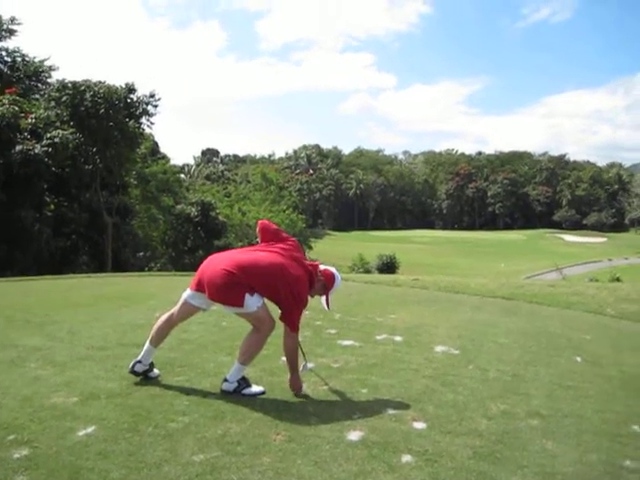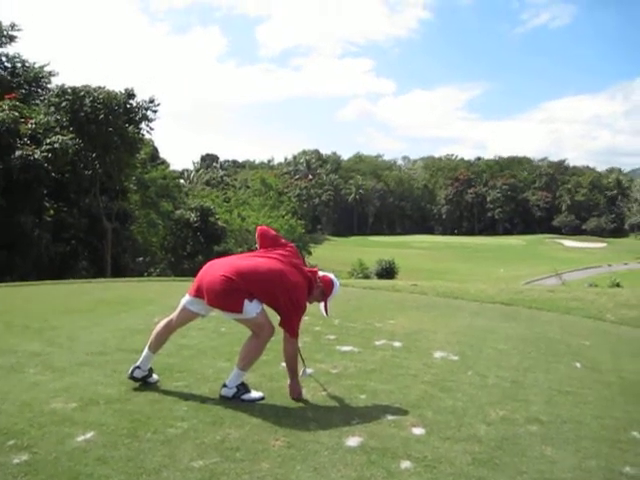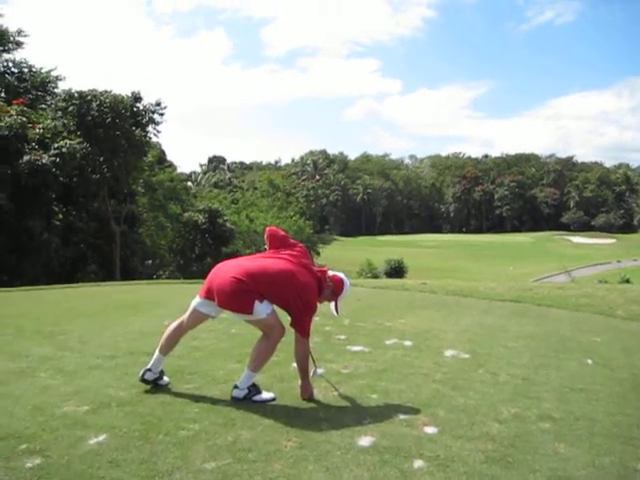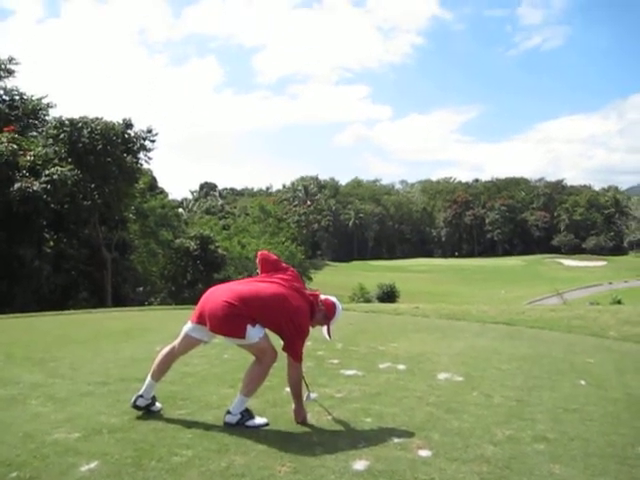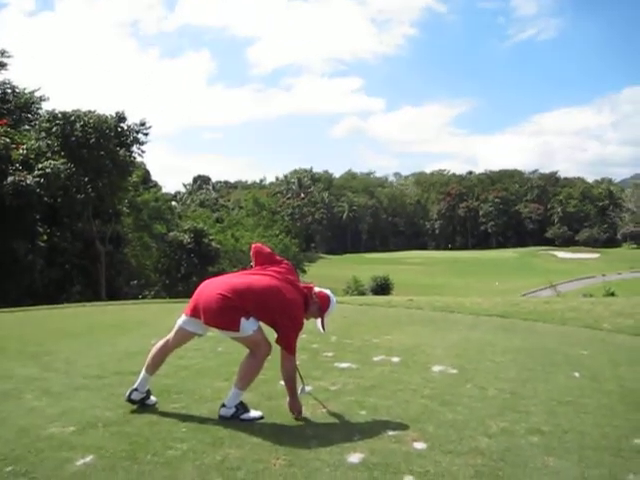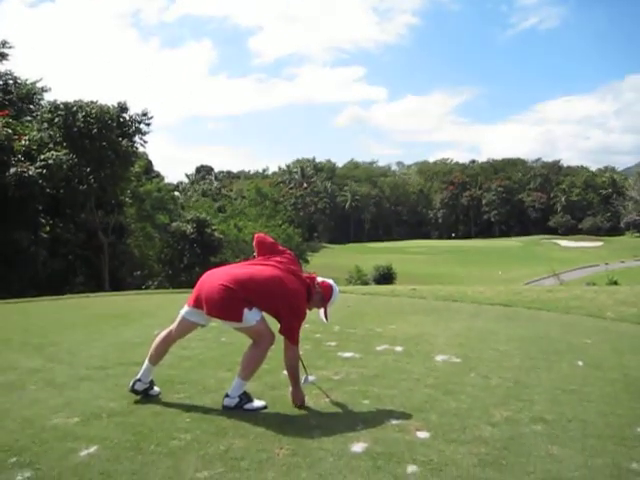
dt=0.4s
person 1, frame 1
left shoulder: (292, 247)
right shoulder: (299, 288)
left elbow: (262, 225)
right elbow: (290, 334)
right wrist: (294, 375)
left hip: (211, 264)
right hip: (228, 279)
left knee: (176, 315)
right knee: (265, 324)
left ankle: (142, 363)
right ankle: (233, 381)
person 1, frame 2
left shoulder: (291, 253)
right shoulder: (298, 294)
left elbow: (261, 231)
right elbow: (290, 340)
right wrist: (294, 380)
left hip: (211, 269)
right hip: (227, 285)
left knee: (174, 321)
right knee: (264, 330)
left ankle: (141, 368)
right ankle: (232, 387)
person 1, frame 3
left shoulder: (300, 253)
right shoulder: (308, 294)
left elbow: (270, 232)
right elbow: (302, 340)
right wrist: (305, 381)
left hip: (220, 271)
right hip: (237, 286)
left knee: (185, 323)
right knee: (275, 331)
left ankle: (152, 371)
right ankle: (243, 388)
person 1, frame 4
left shoulder: (292, 277)
right shoulder: (300, 318)
left elbow: (262, 256)
right elbow: (294, 365)
right wrist: (298, 405)
left hip: (213, 295)
right hip: (229, 311)
left knee: (177, 348)
right knee: (267, 355)
left ankle: (144, 397)
right ankle: (236, 413)
person 1, frame 5
left shoulder: (286, 270)
right shoulder: (294, 310)
left elbow: (256, 248)
right elbow: (288, 358)
right wrist: (293, 398)
left hip: (206, 289)
right hip: (223, 303)
left knee: (171, 341)
right knee: (261, 348)
left ankle: (139, 390)
right ankle: (231, 406)
person 1, frame 6
left shoulder: (288, 260)
right shoulder: (296, 301)
left elbow: (259, 238)
right elbow: (291, 347)
right wrist: (296, 388)
left hip: (209, 279)
right hip: (226, 294)
left knee: (174, 332)
right knee: (264, 338)
left ankle: (142, 381)
right ankle: (234, 397)
